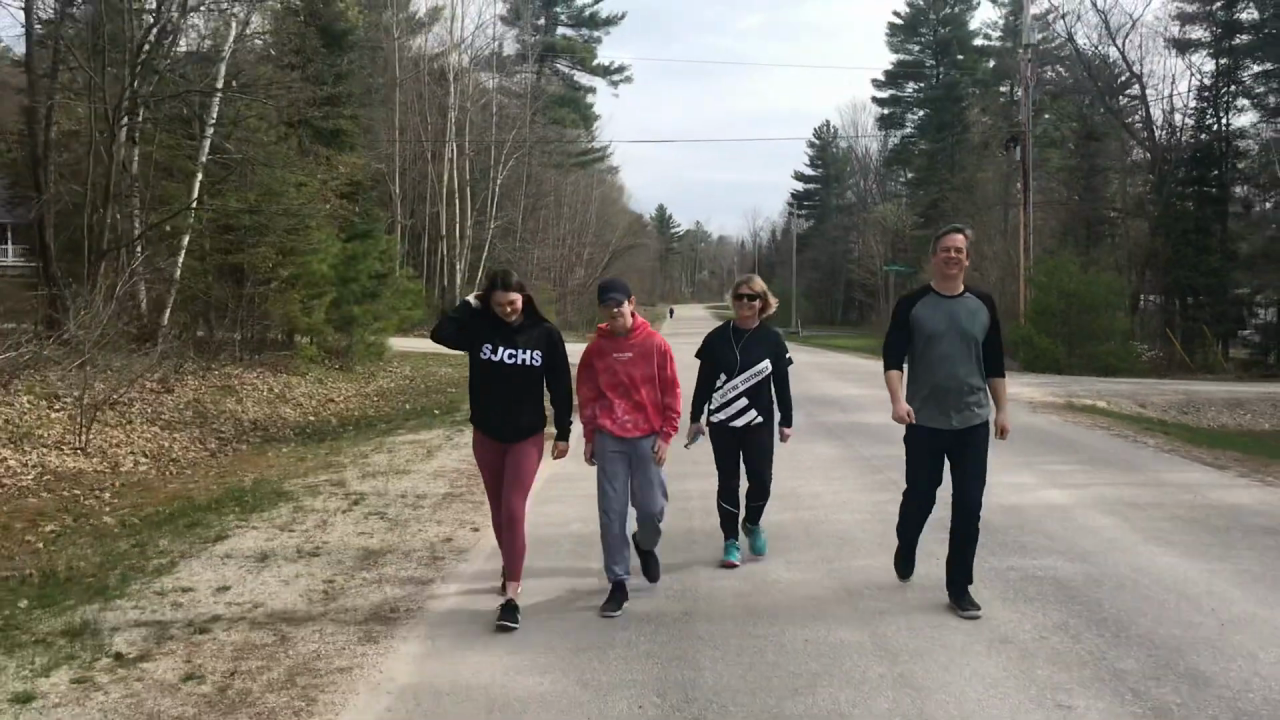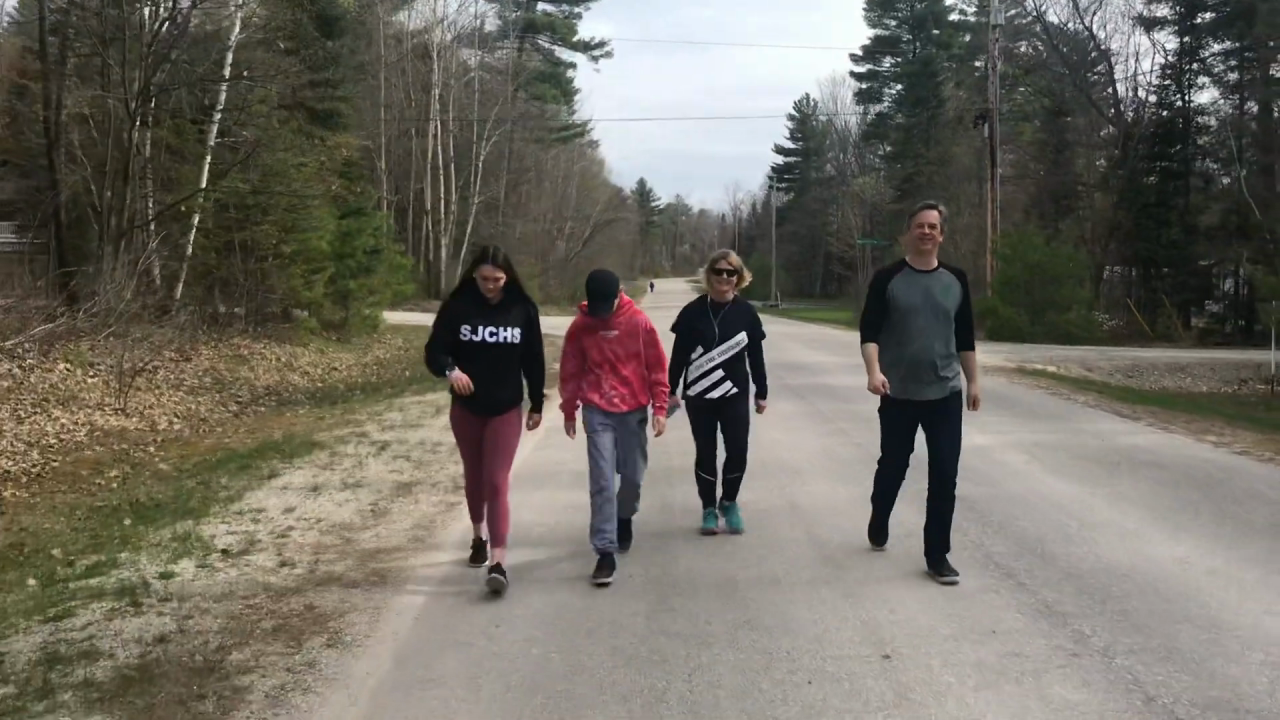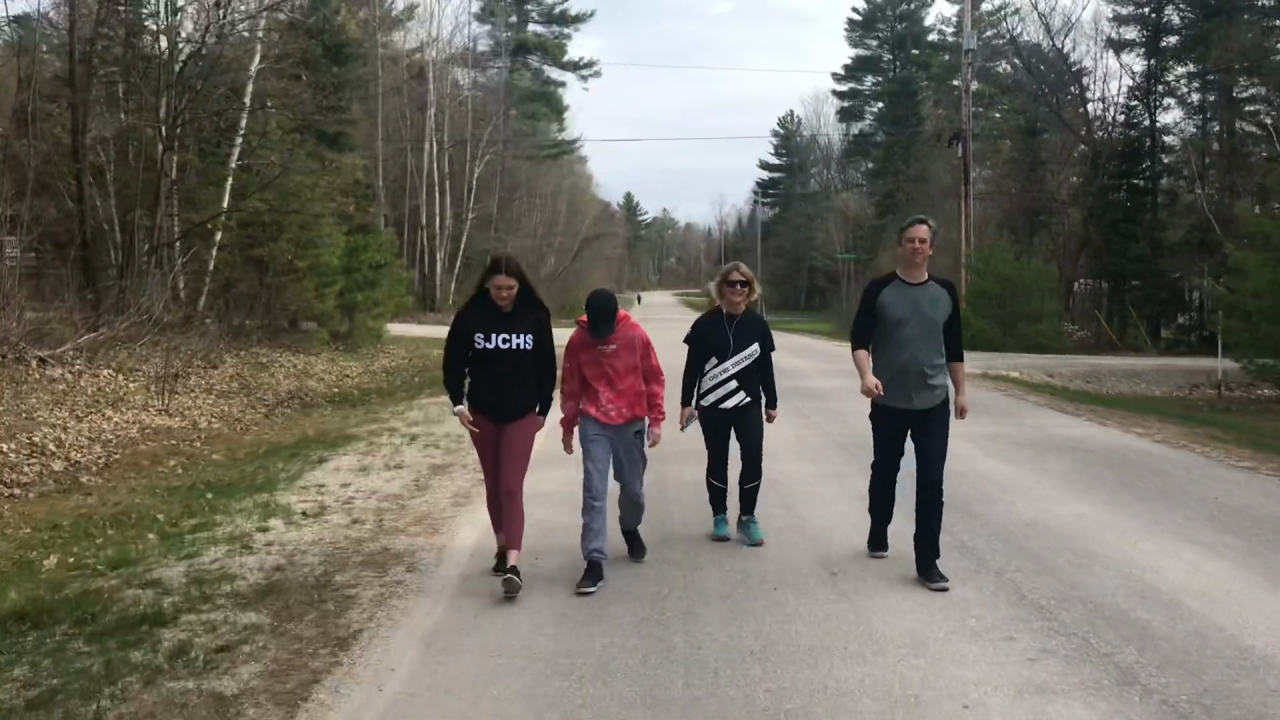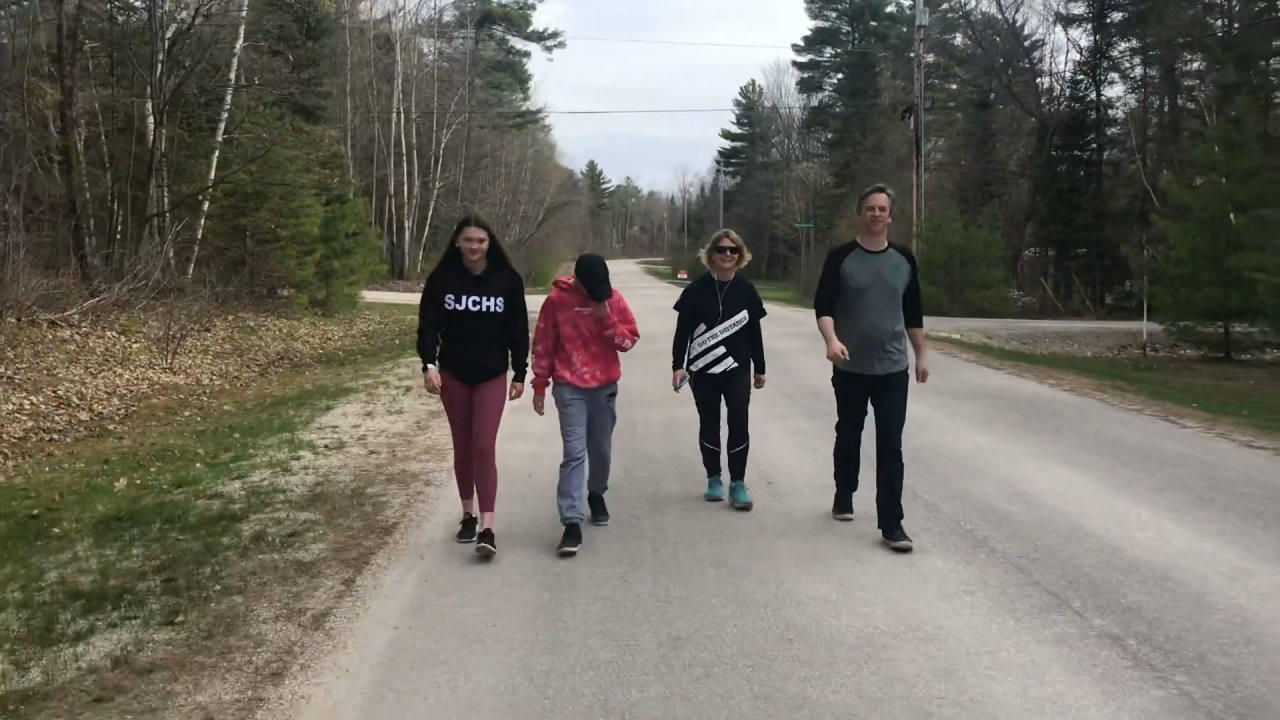
dt=1s
person 1, frame 1
left shoulder: (983, 305)
right shoulder: (912, 304)
left elbow: (995, 363)
right elbow: (893, 358)
left wrist: (1002, 410)
right wrist: (898, 400)
left hip: (973, 421)
right hip: (924, 422)
left knee: (969, 505)
right knee: (920, 495)
left ankle: (959, 587)
right ankle: (905, 549)
person 1, frame 2
left shoulder: (956, 279)
right shoulder: (888, 278)
left elbow: (965, 336)
right elbow: (869, 331)
left wrist: (973, 382)
right wrist: (874, 371)
left hip: (945, 393)
right hip: (899, 393)
left knee: (944, 473)
right knee: (893, 464)
left ankle: (937, 555)
right ankle: (879, 519)
person 1, frame 3
left shoulder: (945, 291)
right shoulder: (879, 289)
left elbow: (954, 346)
right elbow: (859, 339)
left wrist: (961, 392)
right wrist: (866, 375)
left hip: (934, 401)
right hip: (889, 401)
left knee: (931, 480)
right knee: (885, 472)
left ankle: (927, 562)
right ankle: (878, 530)
person 1, frame 4
left shoulder: (904, 259)
right shoulder: (841, 257)
left elbow: (913, 312)
right elbow: (823, 305)
left wrist: (922, 355)
right wrist: (831, 340)
left hip: (893, 368)
right hip: (851, 368)
left knee: (891, 445)
right knee: (848, 436)
left ankle: (891, 525)
right ankle: (844, 494)
person 2, frame 1
left shoulder: (545, 334)
right shoulder: (479, 328)
left elbow: (560, 387)
right elbow: (440, 334)
left wrist: (563, 433)
right wrist: (469, 304)
left hip: (527, 437)
right hip: (486, 435)
left knee: (514, 512)
right knee: (498, 509)
left ankle: (510, 599)
right ankle: (511, 568)
person 2, frame 2
left shoulder: (523, 310)
right shoulder: (457, 307)
left elbow: (534, 361)
right elbow: (434, 352)
left wrist: (537, 405)
right wrist: (450, 372)
left hip: (506, 409)
right hip: (466, 407)
left knee: (497, 482)
right knee: (474, 476)
left ankle: (498, 564)
right ankle: (479, 536)
person 2, frame 3
left shoulder: (536, 317)
right shoulder: (470, 317)
left elbow: (547, 366)
right elbow: (454, 363)
left wrist: (543, 409)
right wrist: (458, 403)
left hip: (522, 414)
right hip: (482, 413)
left knee: (511, 487)
right knee: (493, 484)
left ankle: (513, 568)
right ankle: (502, 546)
person 2, frame 4
left shoulder: (507, 281)
right shoulder: (441, 279)
left elbow: (518, 331)
right elbow: (428, 327)
left wrist: (519, 374)
right wrist: (429, 365)
left hip: (492, 377)
right hip: (452, 375)
left knee: (483, 447)
right knee: (462, 447)
left ankle: (487, 527)
right ankle: (468, 514)
person 3, frame 1
left shoulder: (655, 343)
right shoulder: (595, 348)
left elbow: (670, 392)
right elbow: (587, 396)
left wrist: (666, 435)
right wrist: (589, 439)
left hip: (647, 436)
right hip: (609, 439)
left knee: (652, 506)
right knee: (612, 511)
left ankle: (645, 544)
right ankle: (618, 583)
person 3, frame 2
left shoulder: (640, 322)
right shoulder: (580, 326)
left elbow: (657, 367)
right elbow: (570, 371)
left wrist: (659, 408)
right wrist: (569, 411)
left hip: (634, 410)
right hip: (597, 412)
left knee: (632, 476)
right knee: (602, 482)
left ankle: (624, 517)
right ankle: (605, 553)
person 3, frame 3
left shoulder: (636, 335)
right shoulder: (577, 341)
left elbow: (654, 379)
right elbow: (570, 386)
left wrist: (656, 419)
right wrist: (568, 426)
left hip: (632, 422)
right hip: (594, 423)
left knee: (632, 487)
right knee: (594, 492)
left ankle: (630, 527)
right ankle: (594, 562)
person 3, frame 4
left shoulder: (614, 299)
right shoulder: (556, 300)
left elbow: (630, 339)
right elbow: (543, 345)
left wrist: (608, 321)
right wrist: (539, 386)
left hip: (605, 385)
right hip: (569, 386)
left knee: (600, 448)
right knee: (574, 452)
left ankle: (597, 493)
person 4, frame 1
left shoulder: (772, 339)
right shoulder: (717, 337)
left elbow: (781, 381)
right elbow: (704, 380)
left wrist: (786, 420)
right wrist: (695, 418)
left hip: (759, 422)
right hip: (723, 422)
left knee: (761, 479)
right knee: (728, 481)
left ankle: (752, 524)
right ankle: (731, 541)
person 4, frame 2
left shoulder: (746, 312)
right shoulder: (693, 311)
left elbow: (756, 354)
right elbow: (679, 353)
left wrist: (761, 392)
right wrist: (672, 390)
left hip: (735, 394)
right hip: (700, 394)
left knee: (737, 450)
right knee: (706, 452)
left ankle: (729, 502)
right ankle: (709, 509)
person 4, frame 3
left shoulder: (757, 323)
right shoulder: (706, 323)
left elbow: (765, 365)
right elbow: (693, 365)
left wrist: (771, 402)
right wrist: (687, 403)
left hip: (748, 402)
right hip: (713, 404)
left knee: (753, 457)
right knee: (717, 459)
left ankle: (747, 517)
right ankle: (720, 516)
person 4, frame 4
left shoulder: (746, 290)
right shoulder: (696, 289)
left elbow: (754, 331)
right elbow: (683, 331)
left wrist: (760, 368)
right wrist: (678, 366)
left hip: (737, 367)
right hip: (703, 369)
left knee: (739, 421)
right knee: (709, 423)
left ankle: (738, 483)
right ankle: (714, 477)
